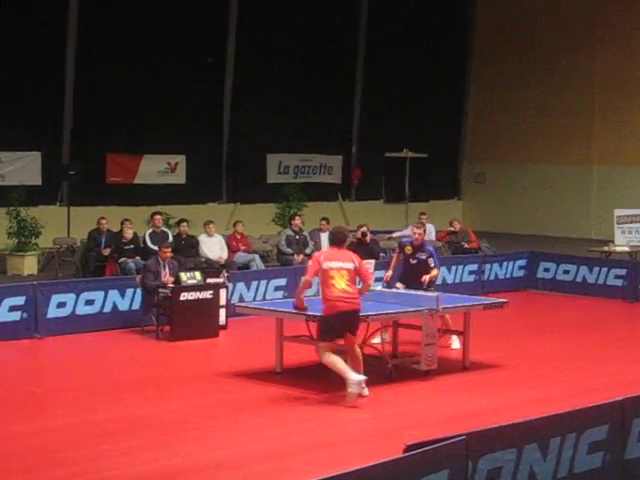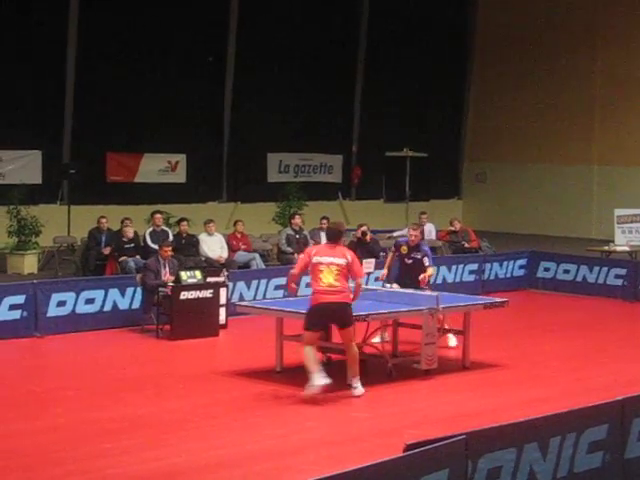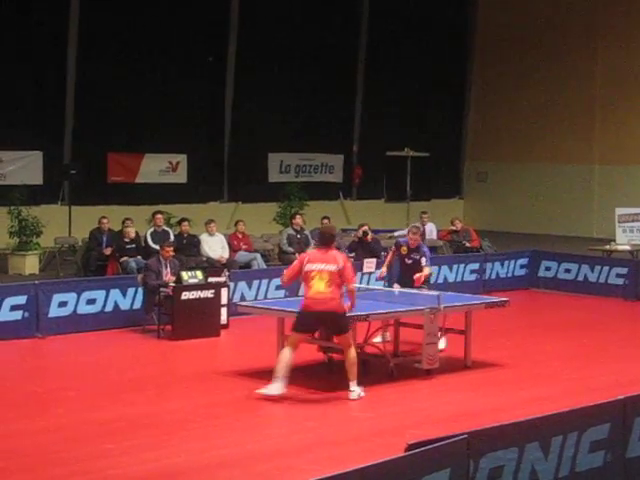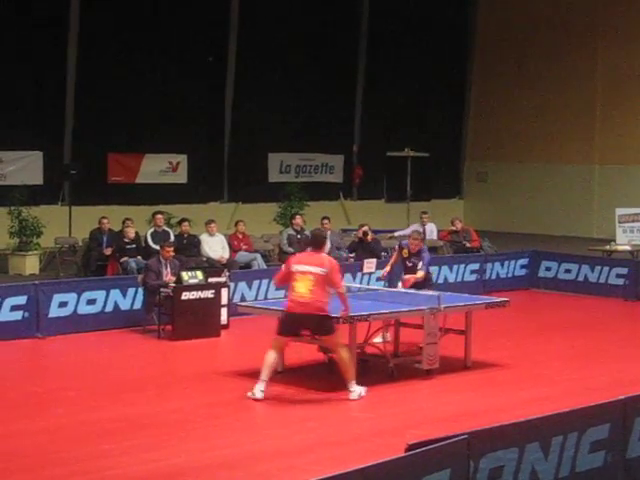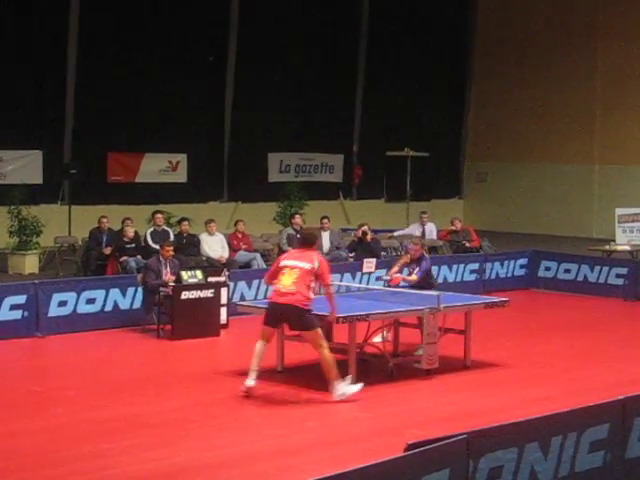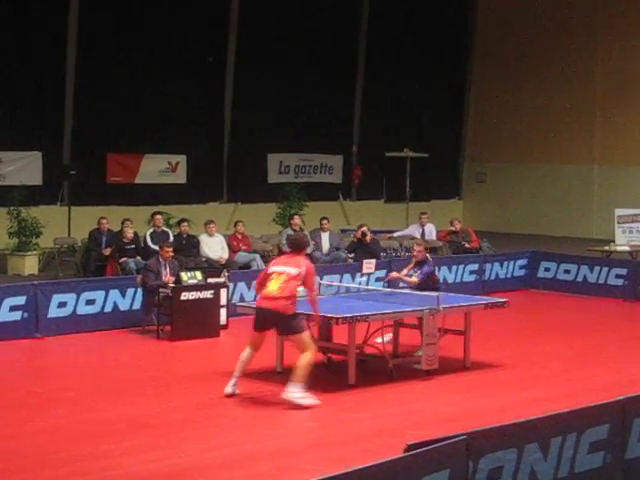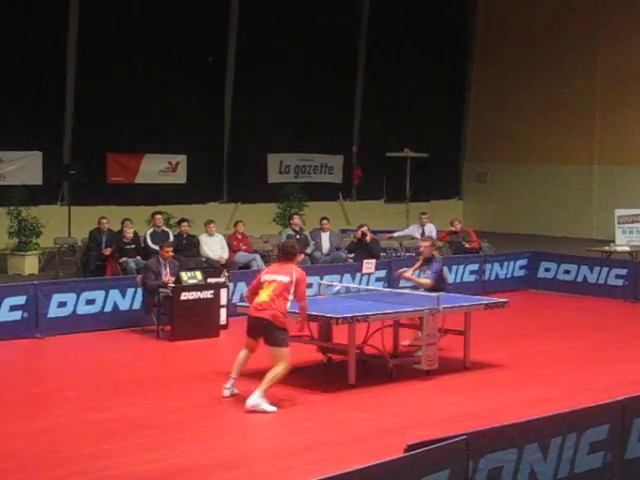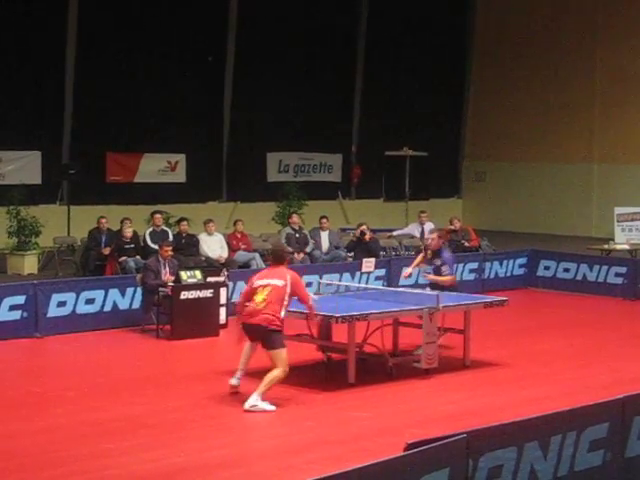
dt=0.1s
person 1, frame 1
left shoulder: (319, 256)
right shoulder: (354, 258)
left elbow: (307, 280)
right elbow: (368, 283)
left wrist: (299, 297)
left hip: (333, 310)
right hip: (352, 308)
left knee: (324, 354)
right knee: (351, 345)
left ankle: (352, 377)
right ankle: (360, 385)
person 1, frame 2
left shoulder: (312, 251)
right shoulder: (348, 254)
left elbow: (294, 273)
right elbow: (359, 281)
left wrist: (290, 284)
right wrist: (355, 295)
left hip: (320, 303)
right hip: (342, 302)
left knee: (308, 345)
right knee: (349, 343)
left ankle: (317, 377)
right ankle: (355, 384)
person 1, frame 3
left shoulder: (305, 257)
right shoulder: (342, 258)
left elbow: (285, 280)
right elbow: (351, 287)
left wrist: (301, 277)
right wrist: (352, 302)
left hip: (309, 309)
right hip: (333, 311)
left knee: (290, 346)
right knee: (348, 347)
left ankle: (278, 385)
right ankle: (354, 388)
person 1, frame 4
left shoulder: (295, 259)
right shoulder: (329, 262)
left elbow: (277, 281)
right elbow: (339, 290)
right wrist: (346, 307)
left hip: (293, 311)
right hip: (318, 312)
left knee: (275, 349)
right knee: (339, 348)
left ankle: (260, 388)
right ankle: (353, 388)
person 1, frame 5
left shoulder: (285, 256)
right shoulder: (318, 259)
left elbow: (268, 279)
right elbow: (328, 287)
right wrist: (333, 308)
left hip: (276, 303)
right hip: (298, 306)
left knee: (263, 340)
right knee: (321, 347)
left ankle: (252, 379)
right ankle: (339, 387)
person 1, frame 6
left shoulder: (275, 262)
right shoulder: (307, 265)
left elbow: (258, 286)
right elbow: (312, 294)
right wrist: (316, 313)
left hip: (262, 307)
right hip: (283, 311)
left knee: (253, 346)
right knee: (309, 350)
left ankle: (232, 384)
right ankle: (295, 390)
person 1, frame 7
left shoulder: (267, 270)
right shoulder: (298, 273)
left elbow: (249, 296)
right elbow: (302, 303)
right wrist: (302, 321)
left hip: (254, 316)
right hip: (273, 321)
left knee: (248, 349)
right knee: (283, 365)
left ankle: (229, 385)
right ankle: (256, 397)
person 1, frame 8
left shoulder: (257, 276)
right shoulder: (291, 276)
left elbow: (240, 303)
right elbow: (308, 303)
left wrist: (241, 323)
right wrist: (313, 316)
left hip: (249, 322)
right hip: (269, 325)
left knee: (252, 342)
right knee: (282, 369)
left ankle: (237, 378)
right ankle: (255, 399)
